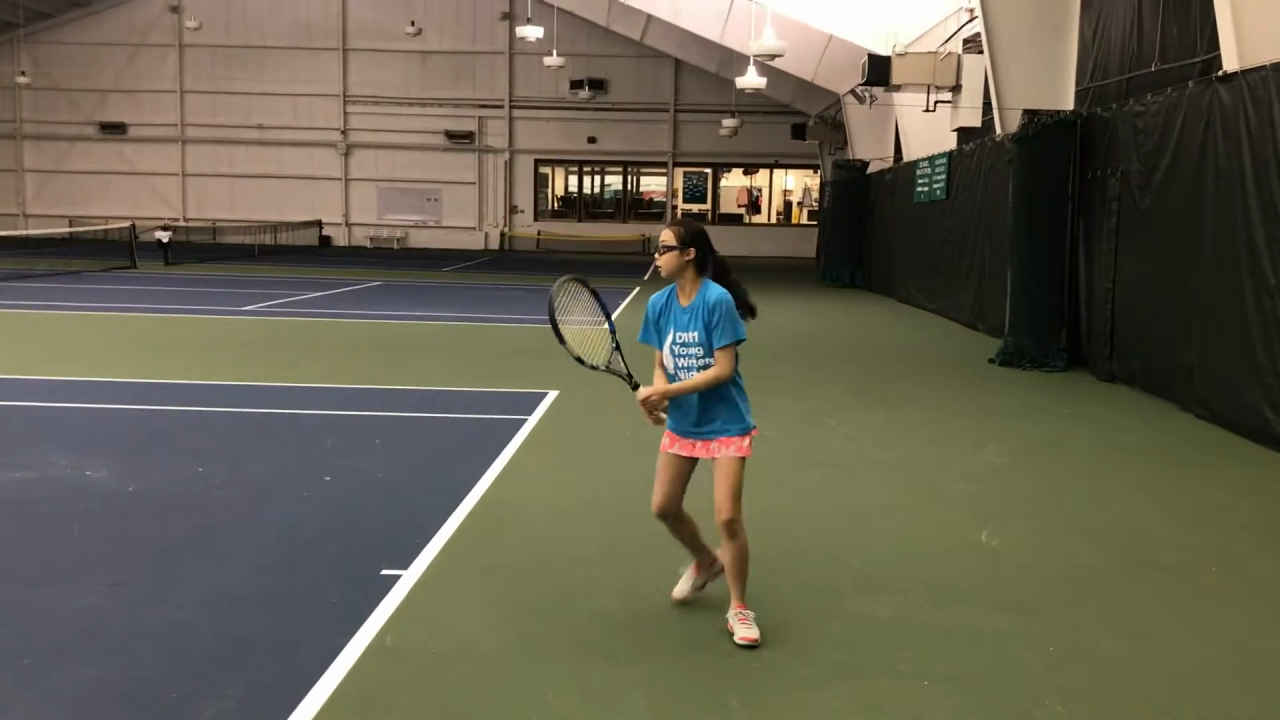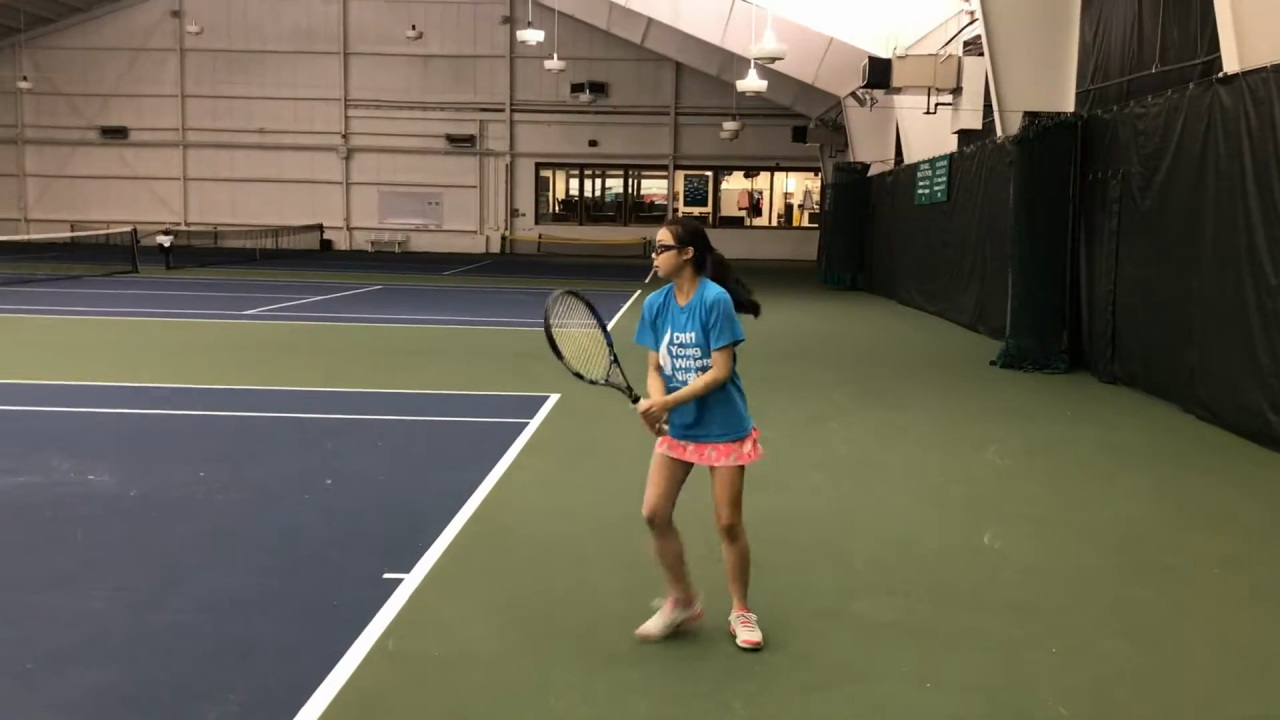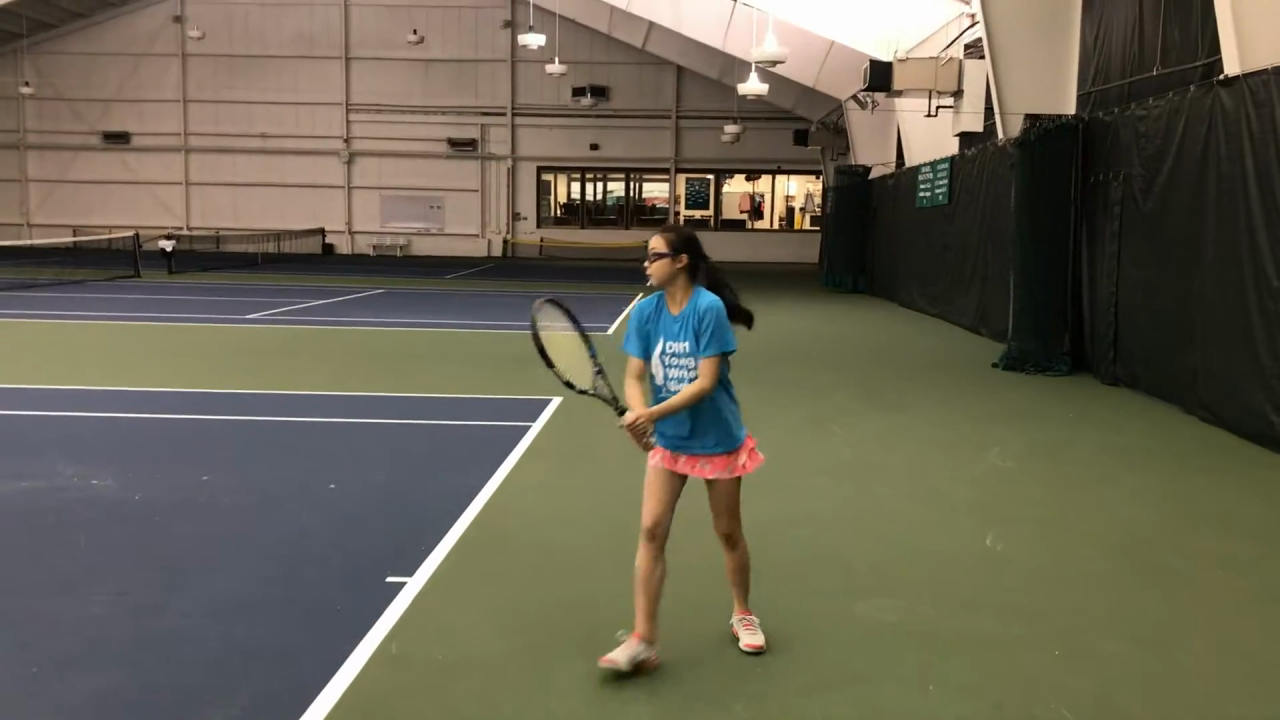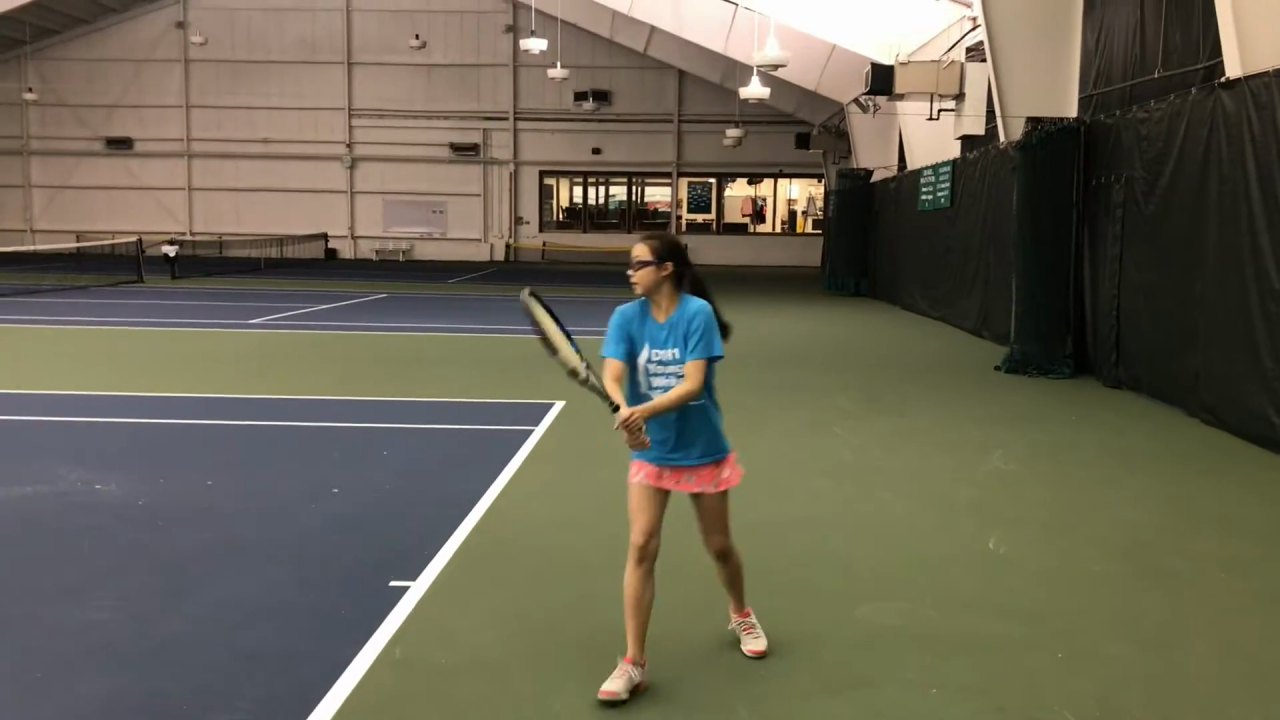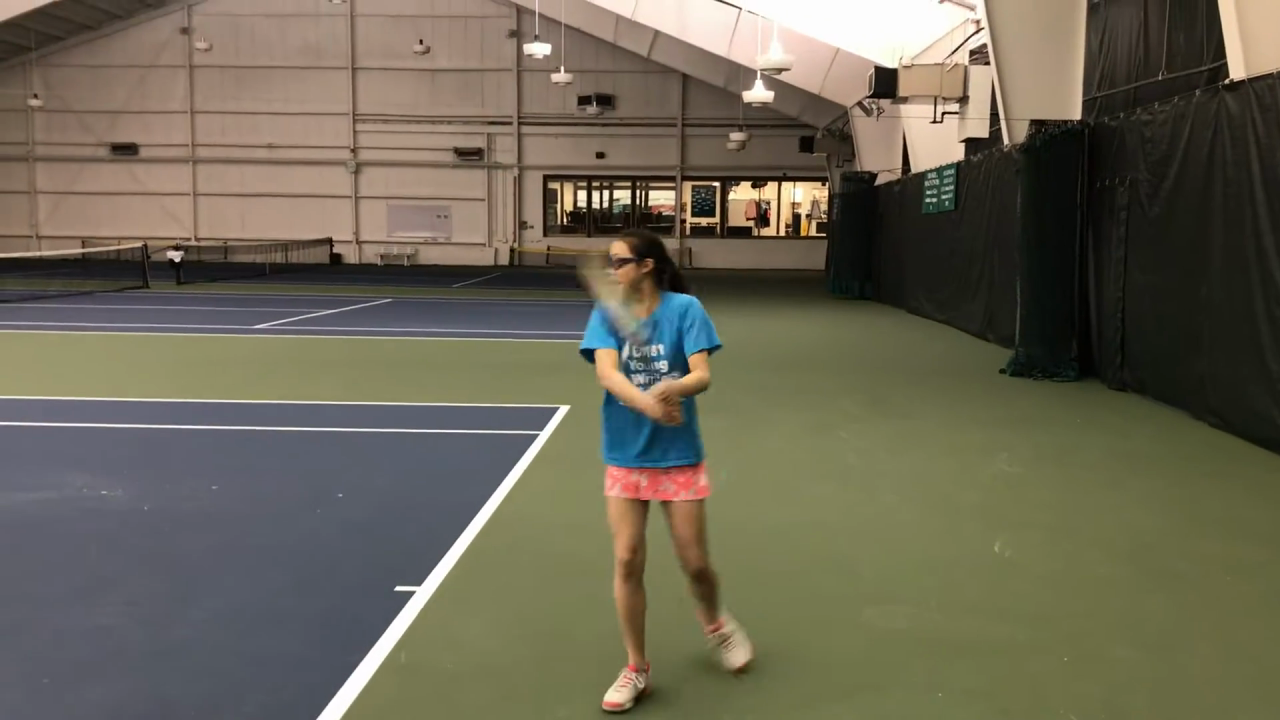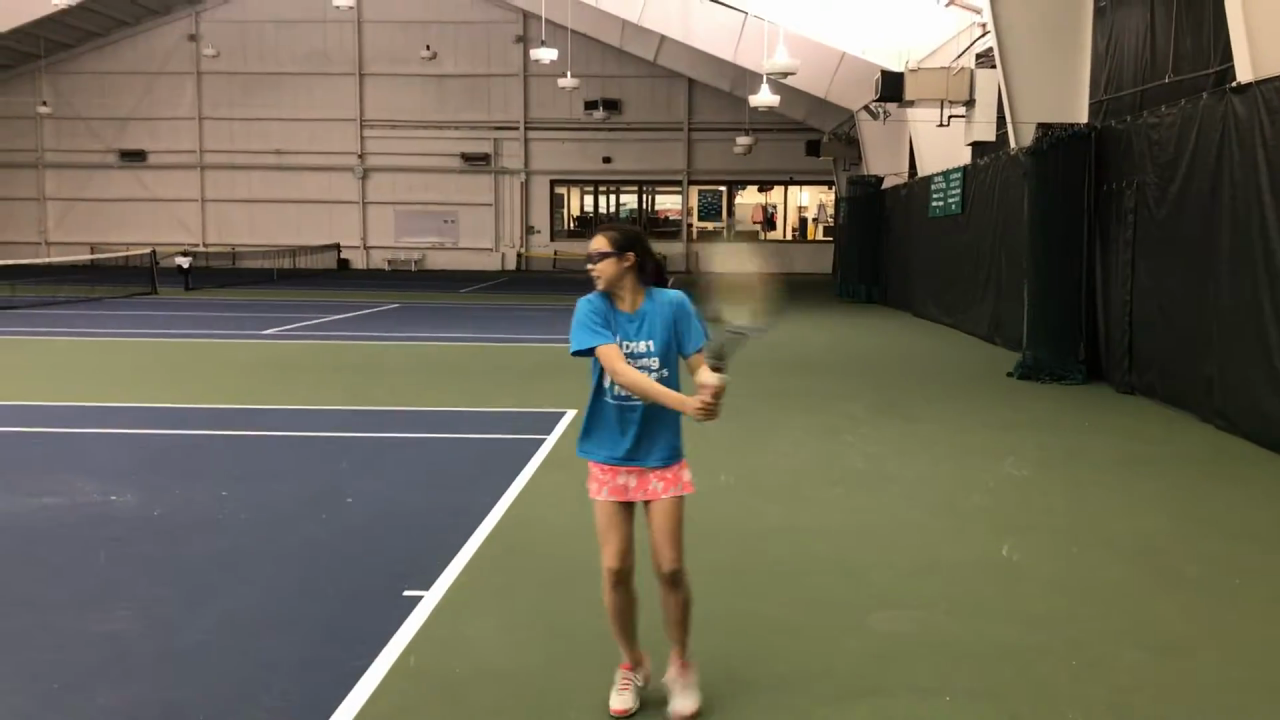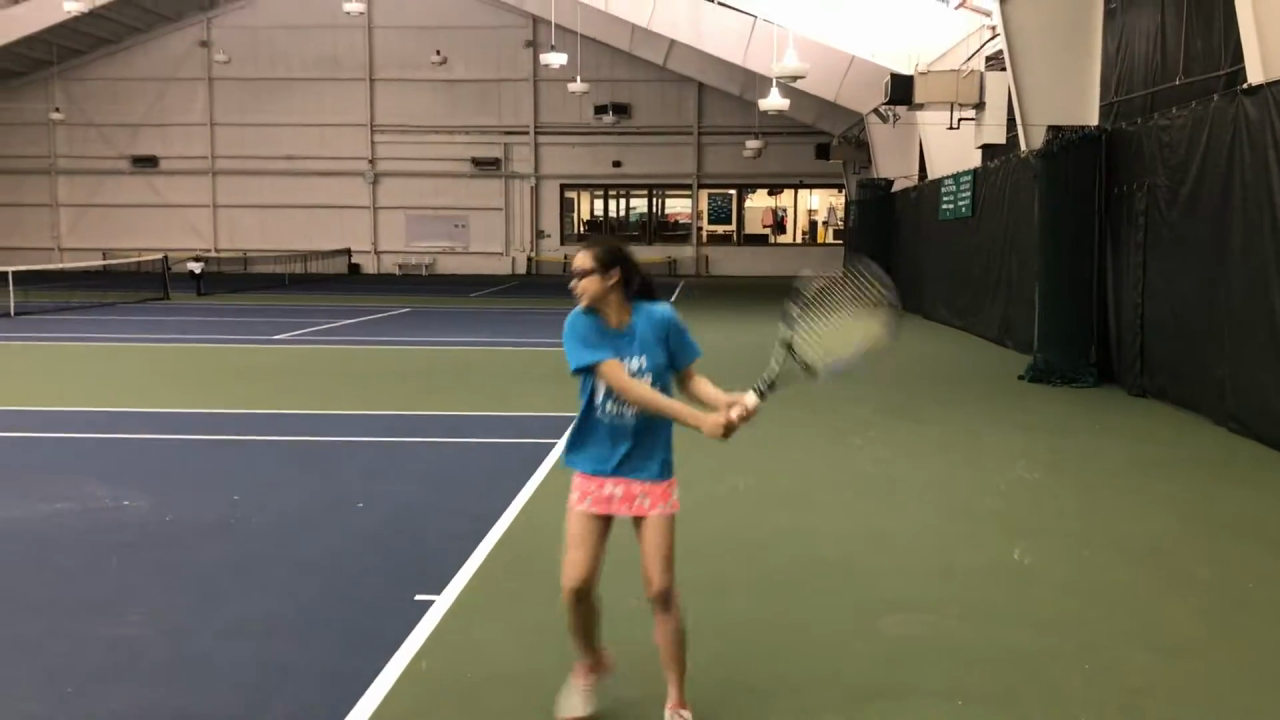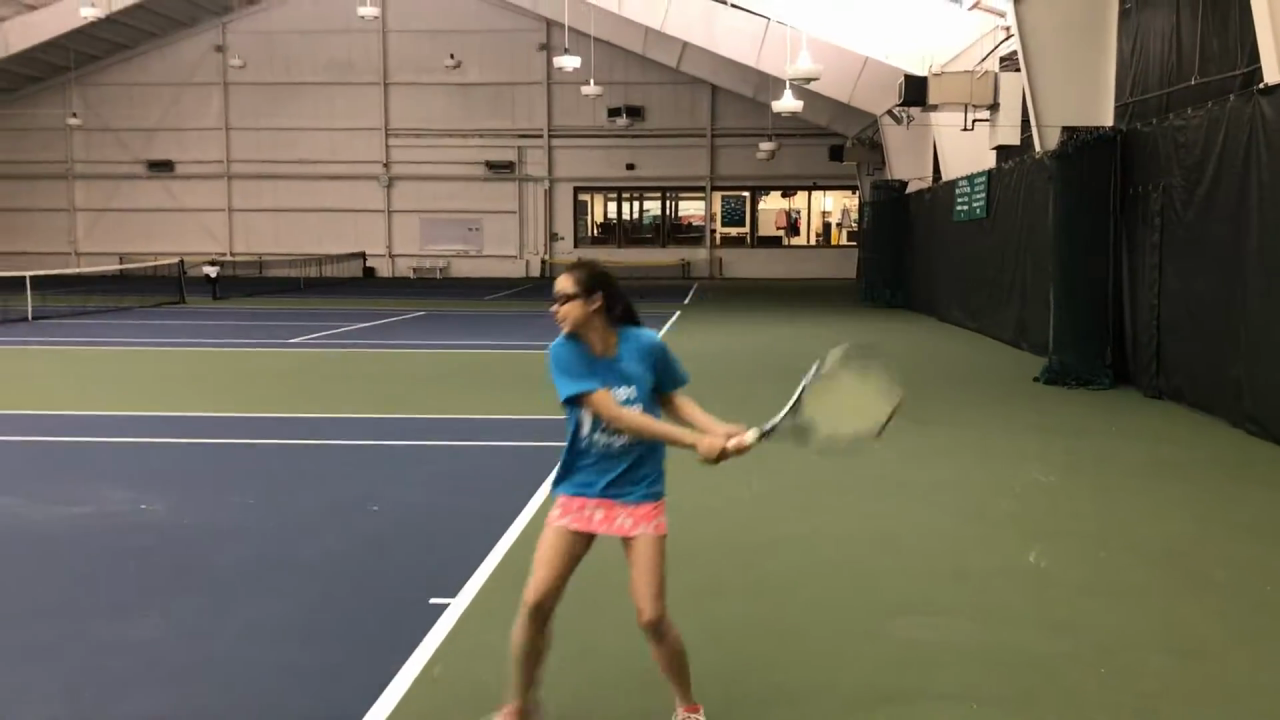
dt=0.1s
person 1, frame 1
left shoulder: (717, 300)
right shoulder: (658, 304)
left elbow: (724, 369)
right elbow: (661, 366)
left wrist: (668, 392)
right wrist: (654, 392)
left hip: (725, 424)
right hip: (680, 425)
left knee: (728, 519)
right knee: (663, 507)
left ankle: (739, 608)
right ankle: (706, 560)
person 1, frame 2
left shoulder: (715, 299)
right shoulder: (655, 304)
left elbow: (721, 372)
right elbow: (655, 368)
left wrist: (668, 403)
right wrist: (655, 401)
left hip: (724, 429)
right hip: (677, 429)
left knee: (728, 523)
right knee: (654, 513)
left ankle: (740, 611)
right ankle: (680, 602)
person 1, frame 3
left shoulder: (709, 307)
right shoulder: (644, 311)
left elbow: (707, 380)
right elbow: (634, 375)
left wrist: (652, 413)
right wrist: (636, 413)
left hip: (718, 437)
right hip: (668, 440)
left knee: (729, 533)
right knee: (651, 529)
left ankle: (743, 615)
right ankle: (642, 640)
person 1, frame 4
left shoulder: (698, 313)
right shoulder: (626, 317)
left elbow: (694, 383)
right elbow: (612, 377)
left wrist: (647, 410)
right wrist: (624, 412)
left hip: (701, 451)
right hip: (649, 454)
left knee: (720, 548)
right knee: (641, 548)
left ankle: (741, 614)
right ankle: (633, 662)
person 1, frame 5
left shoulder: (685, 308)
right shoulder: (605, 315)
left elbow: (701, 373)
right elbow: (606, 372)
left wrist: (671, 390)
right wrist: (642, 401)
left hip: (679, 458)
right hip: (625, 458)
left knee: (695, 563)
right knee: (627, 561)
left ankle: (717, 621)
right ankle: (636, 667)
person 1, frame 6
left shoulder: (673, 304)
right shoulder: (591, 309)
left elbow: (699, 368)
right elbow: (617, 368)
left wrist: (710, 385)
right wrist: (679, 402)
left hip: (661, 457)
right hip: (608, 456)
left knee: (669, 567)
right knee: (616, 569)
left ankle: (681, 668)
right ankle: (632, 666)
person 1, frame 7
left shoulder: (661, 321)
right shoulder: (581, 325)
left elbow: (692, 380)
right elbow: (627, 388)
left wrist: (732, 403)
right wrist: (698, 419)
left hip: (651, 475)
right hip: (595, 470)
left knee: (660, 591)
right knee: (576, 583)
right ankle: (590, 664)
person 1, frame 8
left shoulder: (646, 345)
right shoulder: (564, 353)
left elbow: (672, 399)
right elbow: (614, 416)
left wrist: (716, 428)
right wrist: (693, 440)
left hip: (637, 497)
right hip: (579, 493)
left knee: (651, 617)
right knee: (535, 603)
